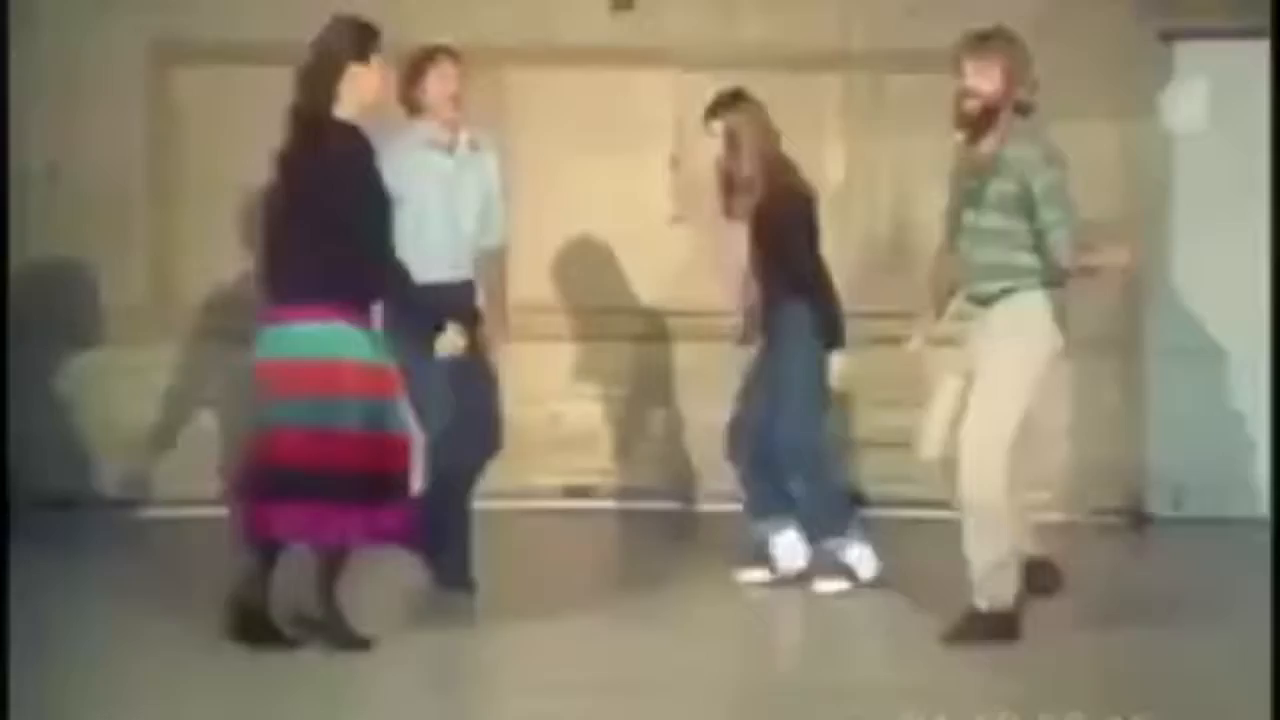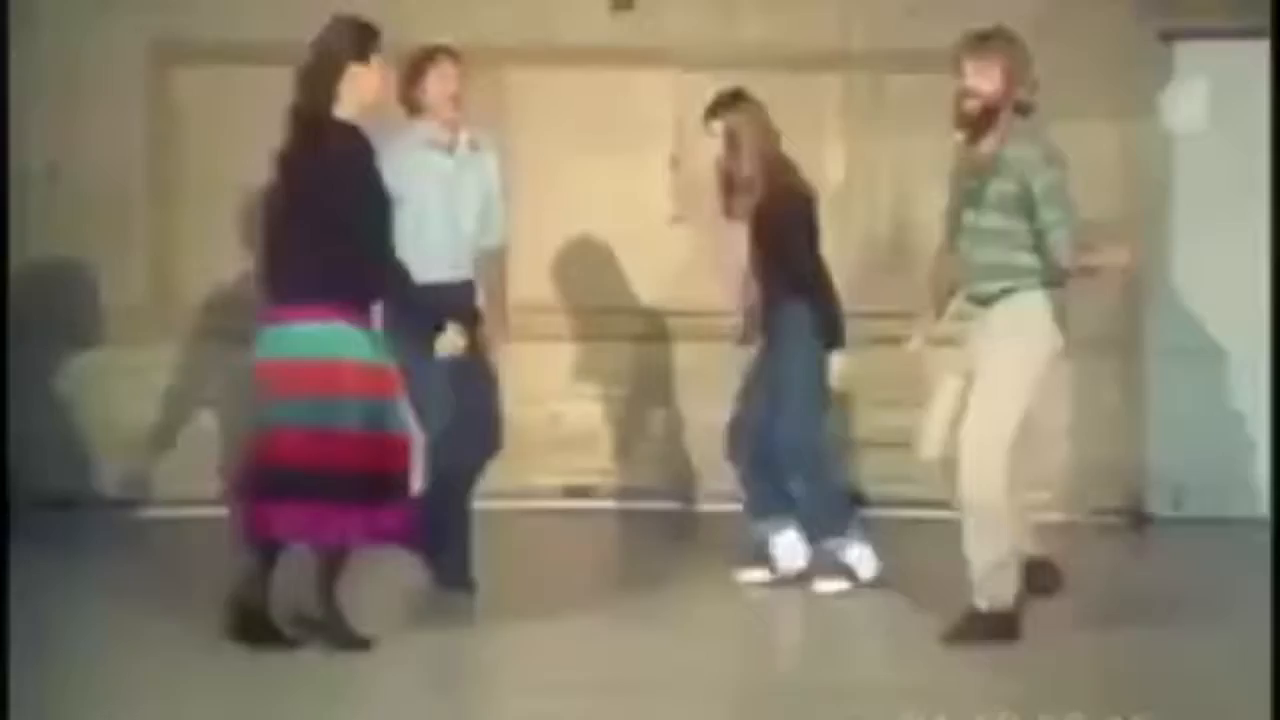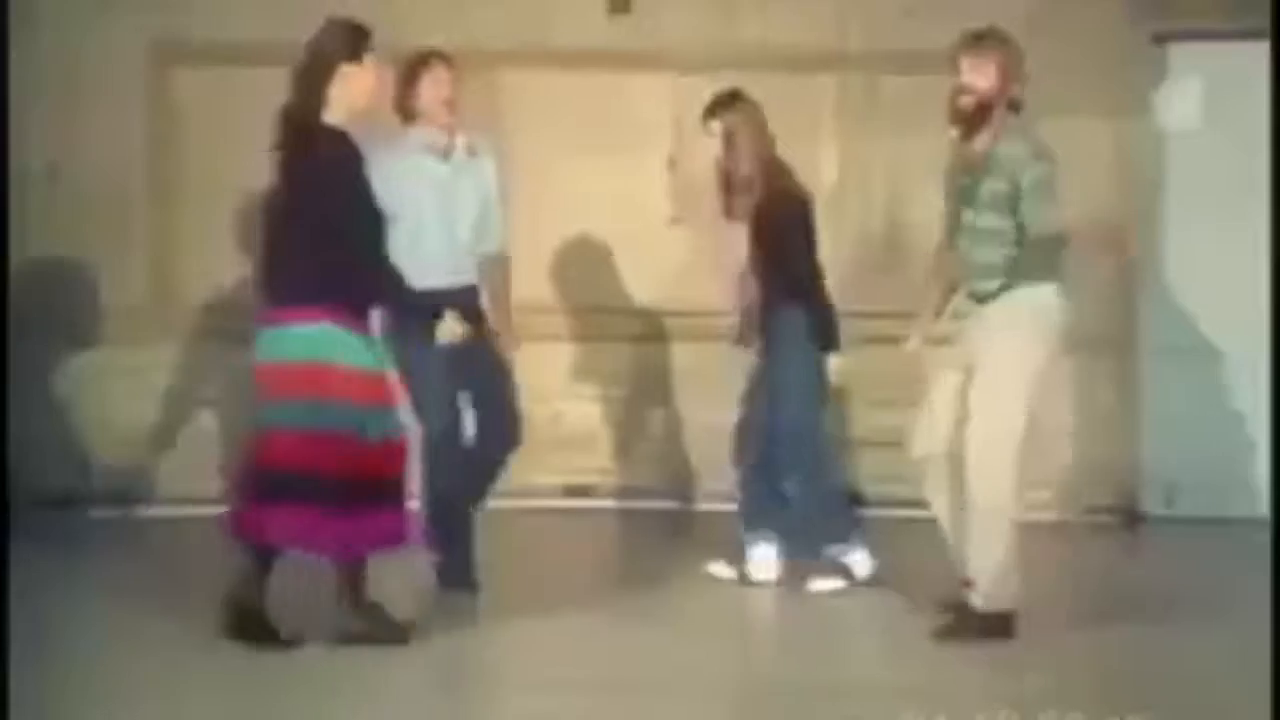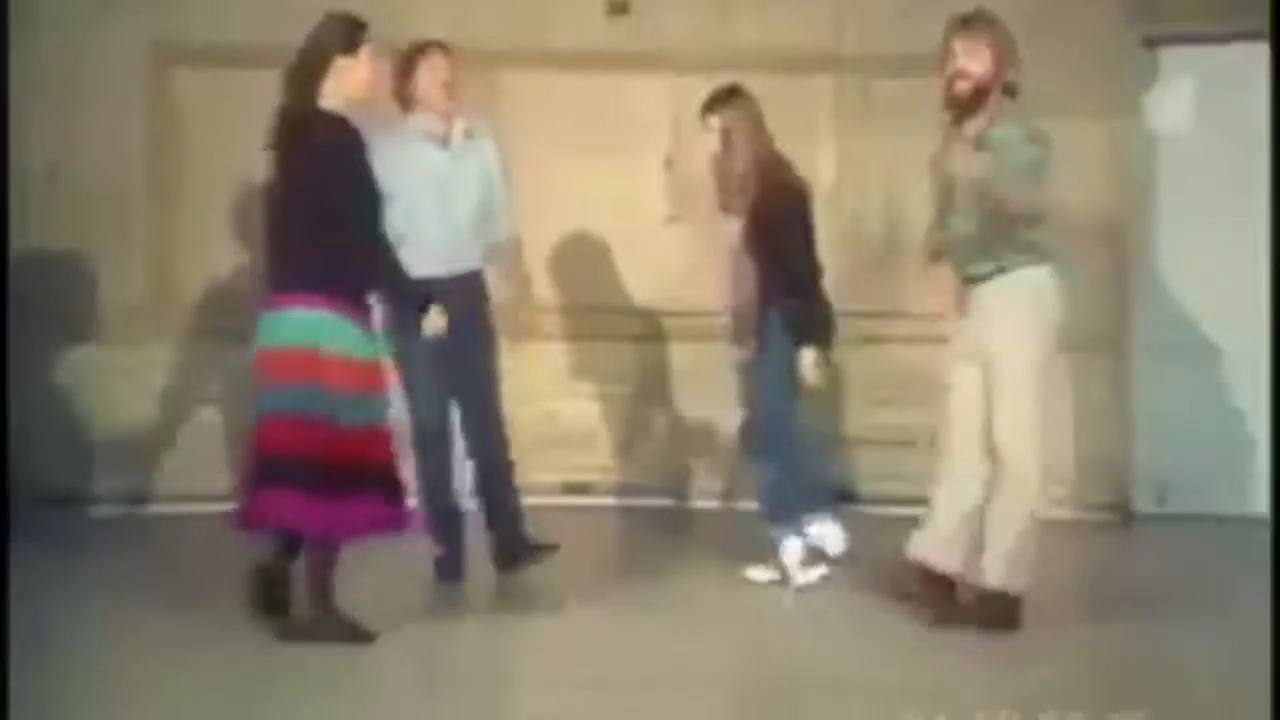
dt=0.1s
person 1, frame 1
left shoulder: (303, 147)
right shoulder: (347, 147)
right elbow: (371, 250)
left hip: (289, 322)
right hip: (332, 327)
left knee: (297, 466)
right knee: (343, 466)
left ankle: (256, 595)
right ankle: (321, 603)
person 1, frame 2
left shoulder: (303, 146)
right shoulder: (347, 147)
right elbow: (371, 251)
left hip: (289, 323)
right hip: (332, 327)
left knee: (297, 466)
right knee: (342, 467)
left ankle: (256, 596)
right ankle: (322, 605)
person 1, frame 3
left shoulder: (301, 146)
right shoulder: (336, 152)
right elbow: (364, 253)
left hip: (292, 325)
right hip: (327, 329)
left knee: (295, 468)
right knee: (348, 467)
left ankle: (252, 596)
right ankle: (353, 606)
person 1, frame 4
left shoulder: (302, 135)
right shoulder: (337, 138)
right elbow: (363, 237)
right wrist: (416, 301)
left hip: (294, 309)
right hip: (325, 313)
left knee: (304, 452)
right knee: (335, 452)
left ankle: (279, 567)
right ankle: (320, 607)
person 2, frame 1
left shoulder: (1034, 155)
right shoulder: (967, 157)
left elbow: (1060, 252)
left wrist: (1091, 261)
right wrist: (929, 318)
left hip: (1023, 316)
right hip: (982, 319)
left knee: (980, 454)
right knee: (970, 453)
left ankle: (995, 605)
right ankle: (1027, 560)
person 2, frame 2
left shoulder: (1034, 155)
right shoulder: (967, 157)
left elbow: (1061, 253)
left wrist: (1090, 260)
right wrist: (929, 319)
left hip: (1023, 316)
right hip: (983, 318)
left knee: (981, 455)
right knee: (969, 454)
left ankle: (996, 605)
right ankle: (1026, 560)
person 2, frame 3
left shoulder: (1027, 153)
right shoulder: (963, 155)
left elbow: (1043, 239)
left wrist: (1054, 238)
right wrist: (926, 318)
left hip: (1023, 310)
right hip: (979, 314)
left knee: (988, 456)
right knee: (935, 446)
left ankle: (991, 605)
right ankle: (984, 573)
person 2, frame 4
left shoulder: (1020, 137)
right shoulder: (952, 139)
left elbow: (1016, 216)
left wrist: (982, 184)
right wrist: (933, 247)
left hip: (1018, 292)
right hip: (970, 297)
left knee: (1015, 444)
right knee: (964, 440)
left ankle: (1001, 589)
right ankle: (939, 564)
person 3, frame 1
left shoulder: (482, 156)
right shoulder: (393, 156)
left elbow: (491, 242)
left wrist: (495, 312)
left hip: (463, 303)
right hip: (413, 306)
left knee: (481, 429)
right knee: (446, 429)
left ankle: (431, 528)
right ankle: (449, 553)
person 3, frame 2
left shoulder: (482, 156)
right shoulder: (393, 156)
left elbow: (491, 241)
left wrist: (496, 312)
left hip: (463, 303)
right hip: (413, 306)
left knee: (483, 429)
right knee: (446, 429)
left ankle: (431, 527)
right ankle: (450, 552)
person 3, frame 3
left shoulder: (480, 161)
right shoulder: (388, 163)
left elbow: (491, 246)
left wrist: (502, 314)
left hip: (466, 305)
right hip: (413, 309)
left knee: (501, 424)
right knee: (444, 432)
left ankle: (451, 524)
right ankle: (451, 551)
person 3, frame 4
left shoulder: (481, 145)
right shoulder: (387, 150)
left elbow: (497, 228)
right wrist: (380, 299)
left hip: (468, 291)
right hip: (414, 297)
left knee: (485, 421)
right knee: (431, 424)
left ankle: (508, 538)
right ankle: (448, 542)
person 4, frame 1
left shoulder: (783, 191)
right shoulder: (762, 190)
left elbow: (807, 269)
left wrist: (831, 343)
right wrist: (757, 319)
left hip: (800, 327)
right hip: (781, 326)
left knee: (796, 442)
right knee: (749, 434)
left ankle: (855, 554)
right ankle: (787, 547)
person 4, frame 2
left shoulder: (782, 191)
right shoulder: (761, 190)
left elbow: (807, 268)
left wrist: (831, 343)
right wrist: (758, 319)
left hip: (800, 327)
right hip: (781, 326)
left knee: (797, 442)
right knee: (749, 434)
left ankle: (855, 554)
right ankle: (786, 548)
person 4, frame 3
left shoulder: (779, 194)
right shoulder: (762, 192)
left elbow: (803, 271)
left wrist: (826, 345)
right wrist: (754, 323)
left hip: (799, 330)
right hip: (782, 328)
left knee: (793, 440)
right knee: (760, 438)
left ankle: (851, 555)
right ankle: (762, 554)
person 4, frame 4
left shoulder: (778, 186)
right shoulder: (759, 184)
left elbow: (801, 264)
left wrist: (809, 340)
right wrist: (754, 321)
left hip: (793, 324)
right hip: (778, 320)
left knee: (770, 431)
right knee: (770, 432)
left ankle: (812, 539)
right ankle: (806, 540)
